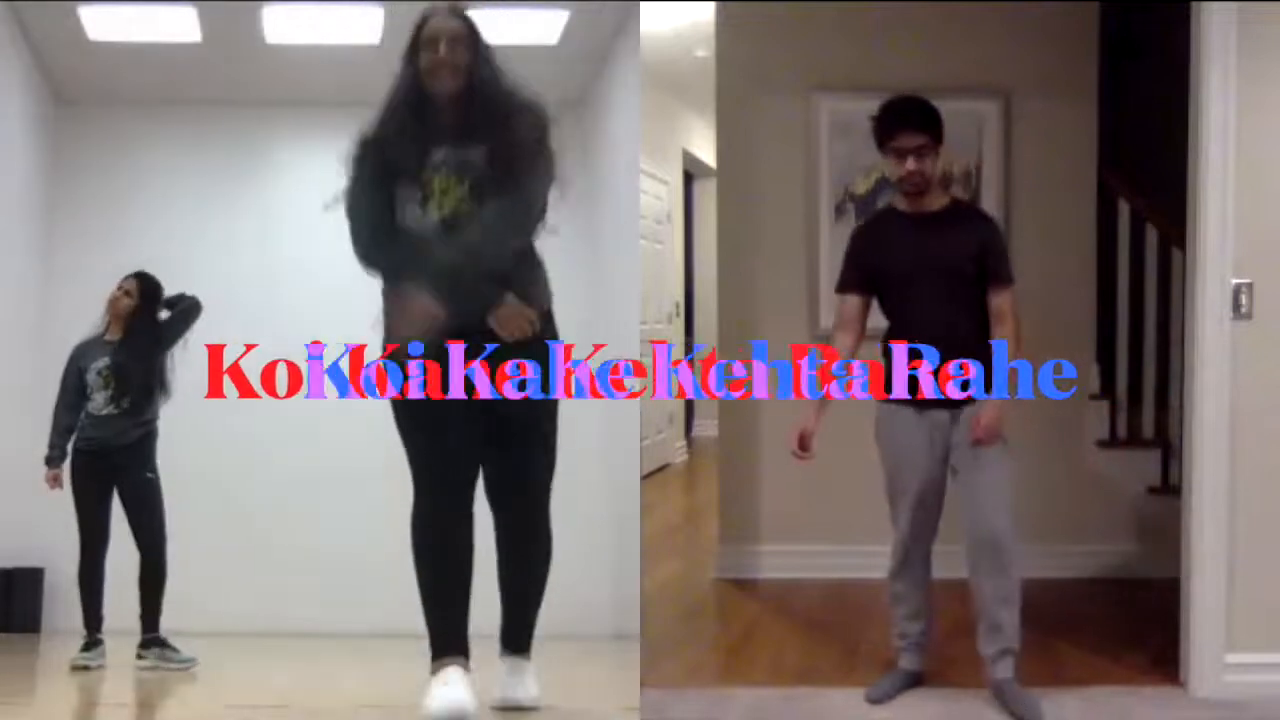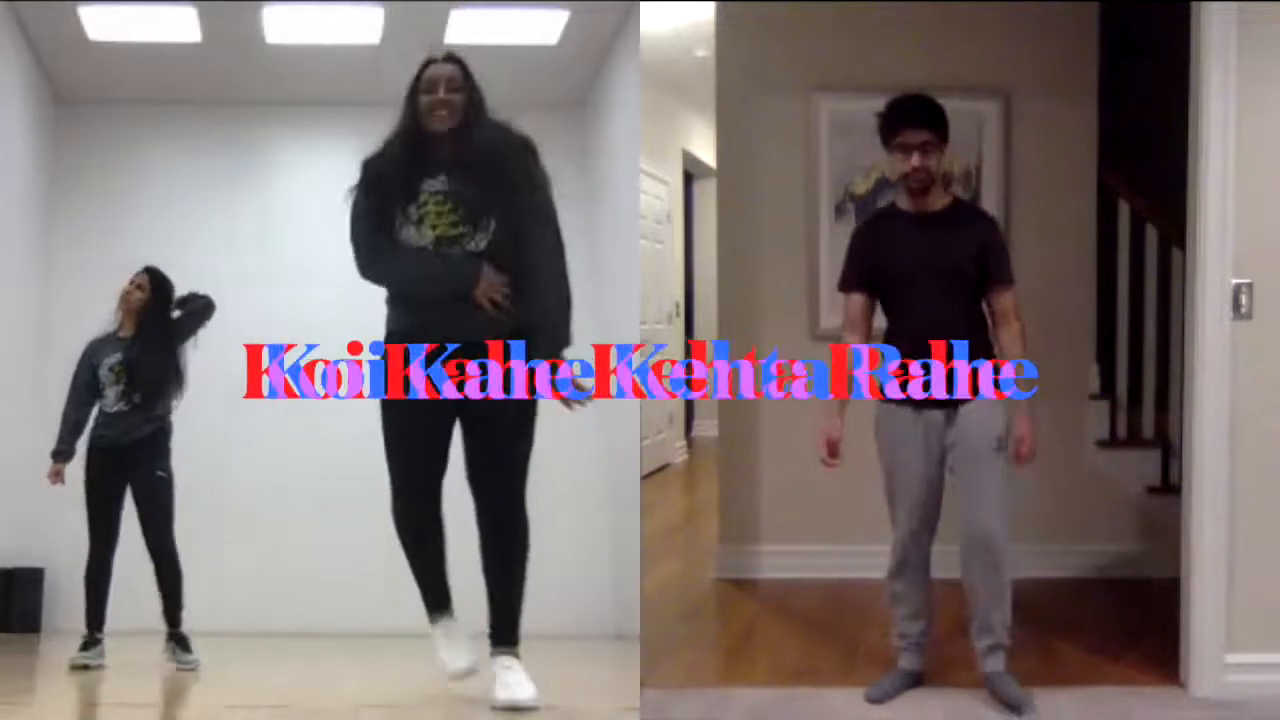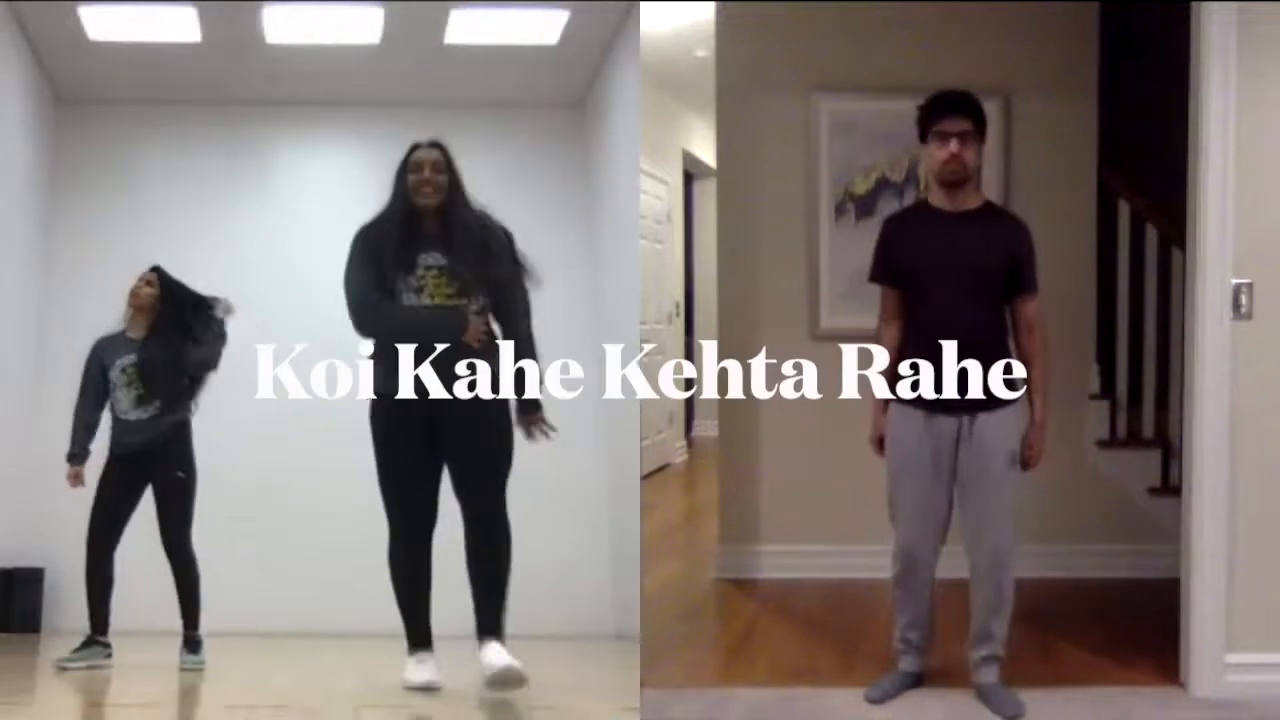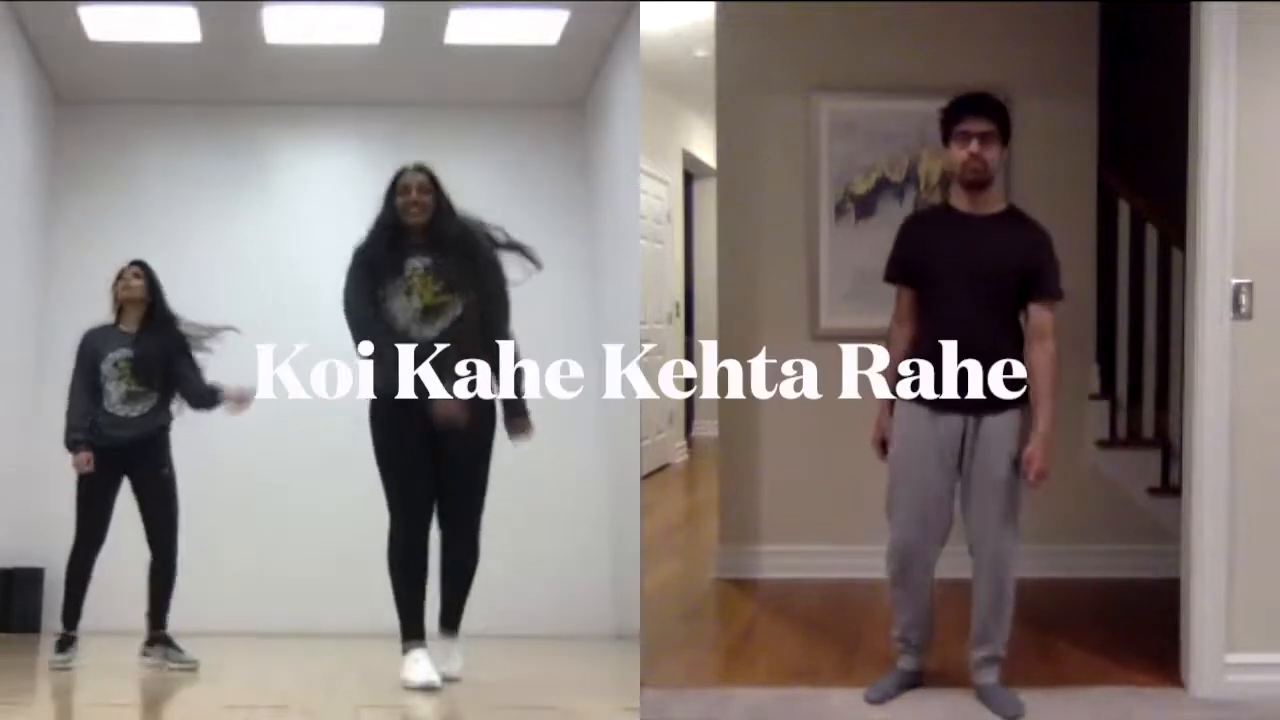
dt=0.3s
person 1, frame 1
left shoulder: (977, 227)
right shoulder: (870, 237)
left elbow: (1003, 319)
right elbow: (847, 329)
left wrist: (997, 397)
right wrist: (814, 408)
left hip: (973, 405)
right hip: (904, 409)
left knee: (992, 535)
right knee: (909, 539)
left ankle: (1002, 669)
right ankle: (909, 659)
person 1, frame 2
left shoulder: (979, 228)
right shoulder: (872, 235)
left elbow: (1007, 320)
right elbow: (855, 330)
left wrist: (1022, 409)
right wrist: (834, 413)
left hip: (976, 402)
right hip: (904, 408)
left knee: (985, 533)
right knee: (909, 539)
left ankle: (994, 660)
right ankle: (909, 658)
person 1, frame 3
left shoulder: (1009, 232)
right shoulder: (900, 230)
left elbow: (1028, 328)
right elbow: (891, 324)
left wrist: (1038, 415)
right wrist: (879, 408)
left hip: (992, 412)
right hip: (917, 411)
left knee: (993, 546)
right knee: (913, 545)
left ankle: (988, 669)
right ankle: (910, 659)
person 1, frame 4
left shoulder: (1029, 239)
right shoulder: (919, 230)
left elbow: (1041, 337)
right elbow: (904, 323)
left wrist: (1042, 431)
right wrist: (886, 407)
left hip: (1001, 416)
right hip: (925, 411)
left knee: (995, 549)
right knee: (909, 543)
right ankle: (908, 659)
person 2, frame 1
left shoulder: (517, 128)
right shoulder: (383, 144)
left elbow: (516, 217)
right elbow: (372, 244)
left wrist: (437, 289)
right wrist: (480, 301)
left hip: (517, 335)
right hip: (422, 340)
left knee: (523, 501)
right knee: (441, 488)
left ankle: (515, 656)
person 2, frame 2
left shoulder: (508, 163)
right shoulder: (386, 173)
left elbow: (543, 257)
right elbow: (370, 257)
left wrist: (552, 349)
right wrist: (463, 276)
left hip: (500, 352)
right hip: (412, 354)
left knee: (500, 495)
right knee: (413, 491)
left ankle: (506, 652)
right ankle: (441, 615)
person 2, frame 3
left shoulder: (486, 241)
right shoulder: (375, 242)
left elbow: (516, 320)
right elbow: (366, 315)
left wrist: (529, 400)
right wrist: (452, 325)
left hip: (475, 395)
right hip: (401, 401)
left knee: (486, 508)
right knee: (409, 525)
left ankle: (491, 642)
right ankle: (419, 650)
person 2, frame 4
left shoulder: (471, 248)
right shoulder: (371, 259)
left elbow: (497, 326)
right elbow: (365, 336)
left wrist: (515, 400)
right wrist: (425, 388)
left hip: (465, 405)
right hip: (400, 405)
left knee: (461, 522)
right knee: (409, 521)
left ankle: (449, 633)
right ankle: (415, 646)
person 3, frame 1
left shoulder: (150, 344)
right shoulder: (84, 352)
left elbow: (191, 306)
right elbow: (66, 408)
left wrist: (156, 302)
right wrist: (54, 458)
left hip: (136, 454)
right hip: (89, 457)
left knee: (153, 546)
right knee: (92, 549)
left ankle: (151, 640)
right ankle: (93, 640)
person 3, frame 2
left shoulder: (163, 340)
right shoulder: (97, 349)
left elbow: (203, 307)
right elbow: (77, 404)
left wrist: (172, 301)
right wrist: (61, 454)
left hip: (150, 450)
right hip: (105, 452)
left knee: (161, 544)
right knee: (100, 547)
left ankle: (177, 637)
right ankle: (94, 639)
person 3, frame 3
left shoulder: (175, 343)
right shoulder: (105, 348)
left elbow: (206, 360)
right elbow: (89, 406)
left wrist: (216, 316)
right wrist: (77, 456)
left hip: (170, 452)
right hip: (124, 456)
left knee: (177, 546)
right knee: (99, 545)
left ankle: (192, 639)
right ankle: (98, 641)
person 3, frame 4
left shoulder: (168, 339)
right shoulder: (94, 340)
left elbow: (192, 390)
right elbow: (80, 397)
left wrist: (224, 396)
right wrist: (77, 444)
left hip: (151, 450)
right hip: (105, 451)
left knee: (164, 545)
right knee: (87, 542)
left ankle: (157, 638)
right ankle: (68, 636)
